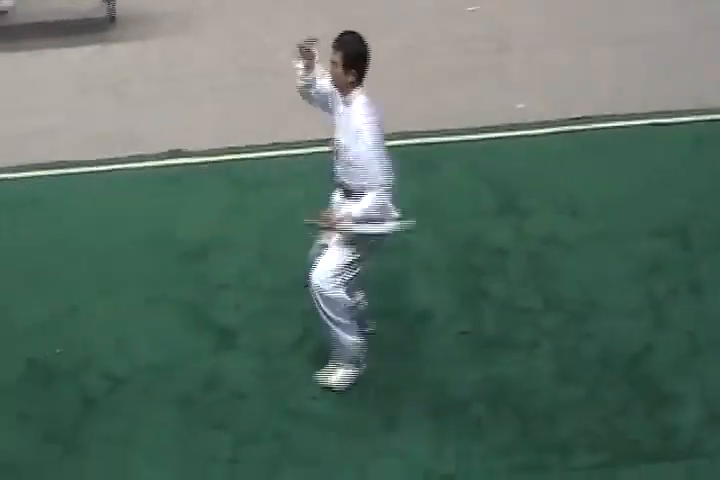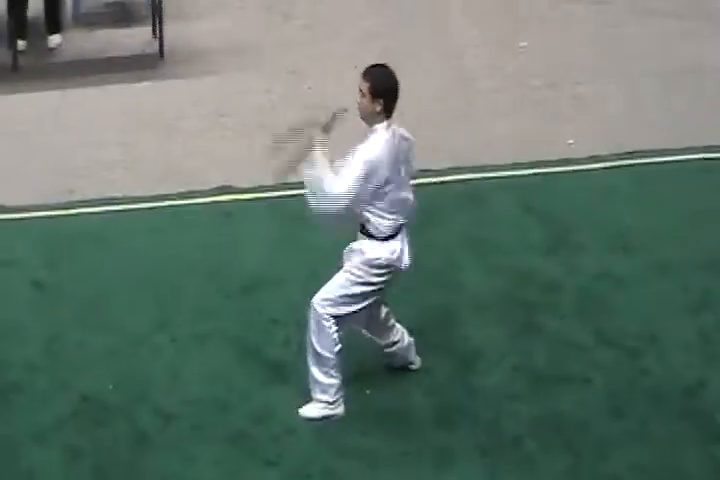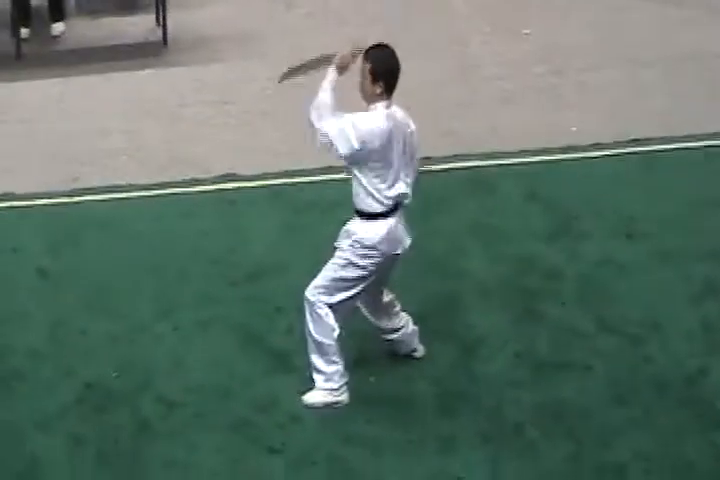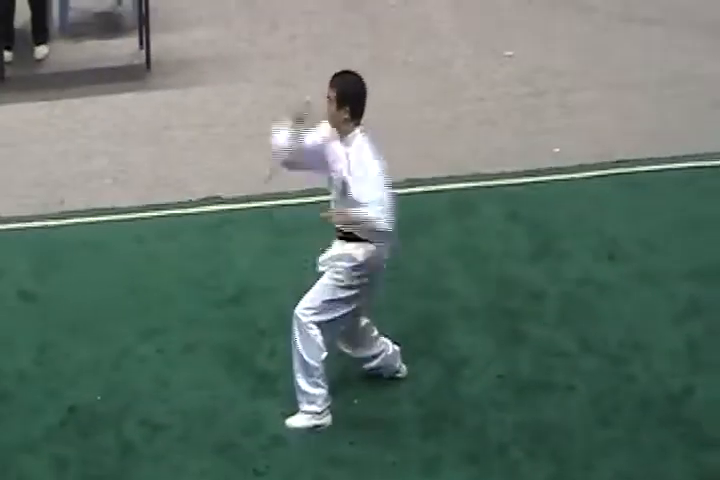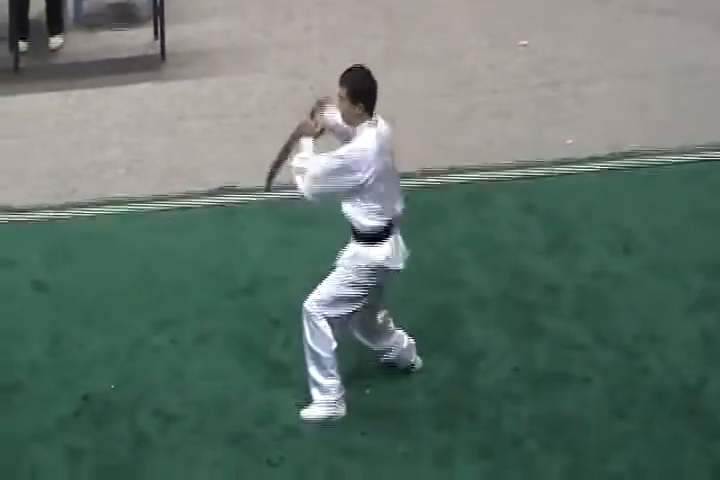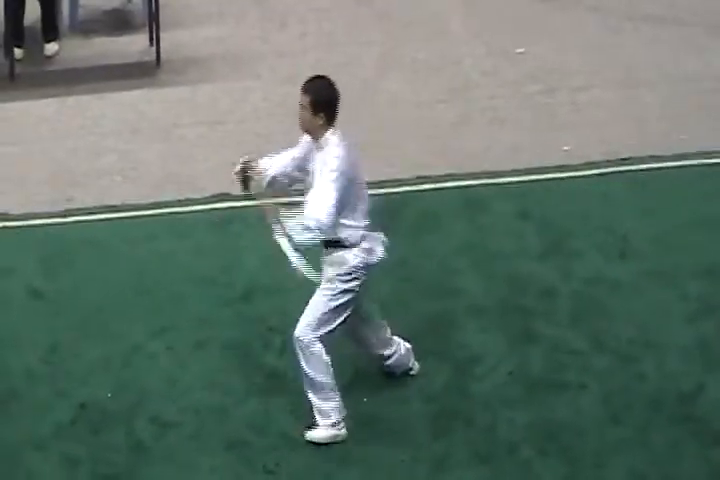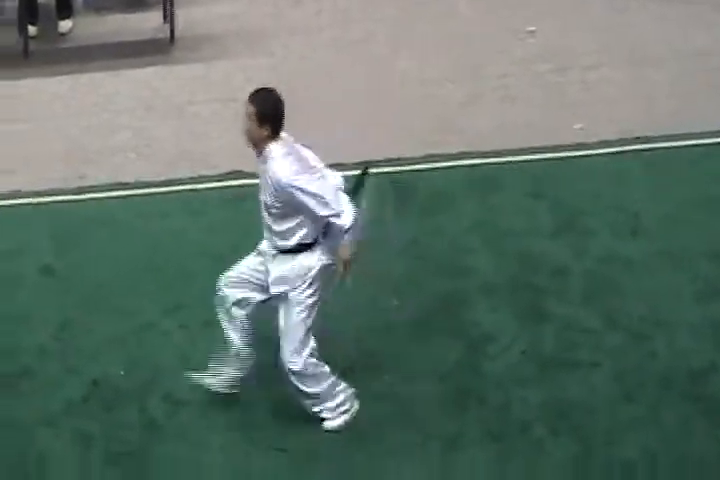
dt=0.3s
person 1, frame 1
left shoulder: (361, 119)
right shoulder: (343, 95)
left elbow: (379, 181)
right elbow: (311, 91)
left wrist: (347, 218)
right wrist: (308, 66)
left hip: (363, 207)
right hip: (347, 200)
left knee: (324, 281)
right knee: (323, 256)
left ankle: (349, 359)
right ankle: (353, 321)
person 1, frame 2
left shoulder: (374, 151)
right shoulder: (400, 137)
left elbow: (331, 201)
left wrist: (317, 161)
left hip: (378, 251)
right hip: (389, 241)
left knee: (324, 310)
right knee: (367, 308)
left ankle: (328, 399)
right ankle: (404, 352)
person 1, frame 3
left shoulder: (370, 126)
right shoulder: (402, 122)
left elbow: (323, 122)
right elbow: (408, 172)
left wrist: (333, 73)
left hip: (369, 233)
right hip: (390, 225)
left knee: (319, 297)
right knee: (372, 294)
left ankle: (332, 386)
right ankle: (408, 341)
person 1, frame 4
left shoulder: (363, 157)
right shoulder: (329, 137)
left elbow: (381, 218)
right elbow: (285, 153)
left wrist: (353, 218)
right wrist: (292, 129)
left hip: (357, 253)
right hip: (346, 247)
left knee: (307, 318)
right knee: (346, 322)
left ankle: (314, 409)
right ankle: (390, 361)
person 1, frame 5
left shoulder: (359, 152)
right shoulder: (379, 129)
left elbow: (309, 184)
right elbow: (345, 127)
left wrist: (305, 141)
right wrist: (326, 119)
left hip: (370, 251)
right hip: (381, 244)
left knee: (317, 310)
right knee: (363, 313)
left ankle: (329, 400)
right ankle: (405, 353)
person 1, frame 6
left shoulder: (331, 162)
right shoulder: (317, 144)
left elbow: (317, 224)
right elbow: (290, 163)
left wrist: (283, 227)
right wrist: (259, 168)
left hip: (347, 257)
right hip: (345, 250)
left knee: (308, 336)
right knee: (356, 317)
left ankle: (331, 421)
right ankle: (401, 359)
person 1, frame 7
left shoulder: (284, 172)
right shoulder: (276, 151)
left elbow: (336, 205)
right elbow: (330, 180)
left wrist: (346, 245)
left hip: (300, 264)
right hip: (274, 251)
left knee: (295, 357)
right knee: (230, 289)
left ankle: (339, 404)
right ankle: (228, 373)
